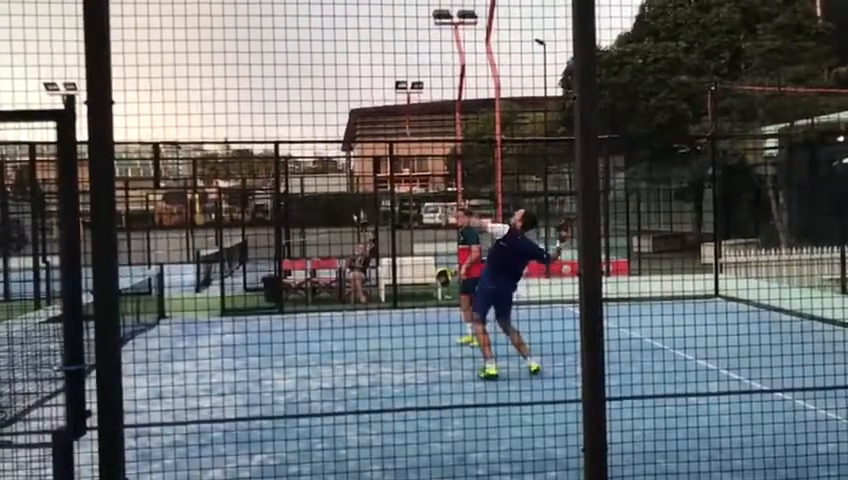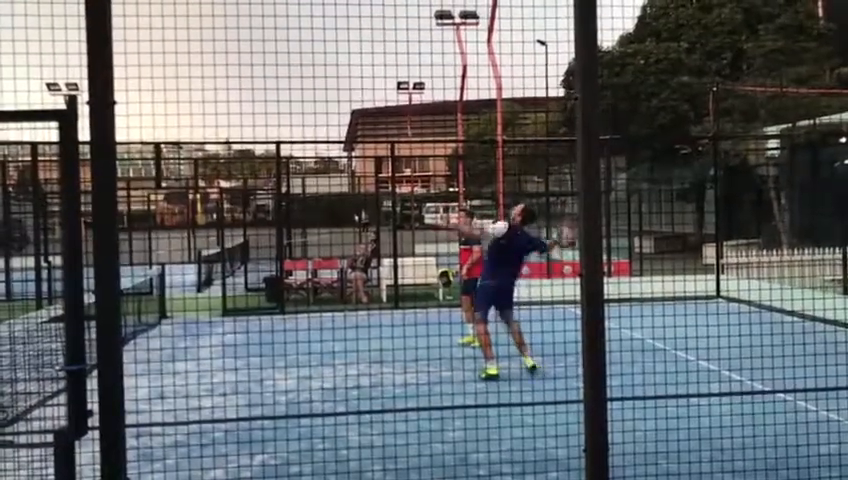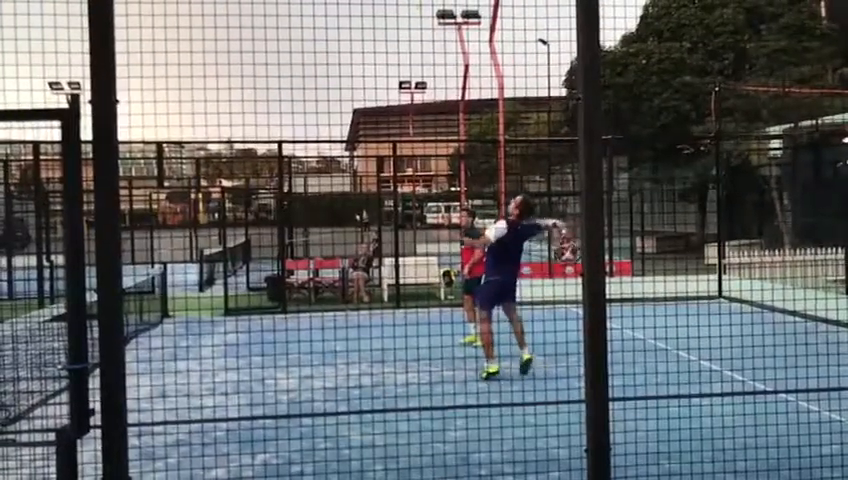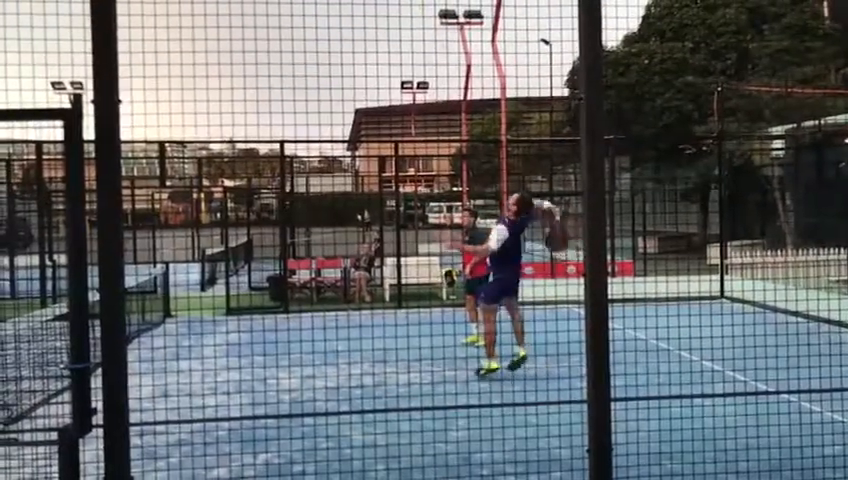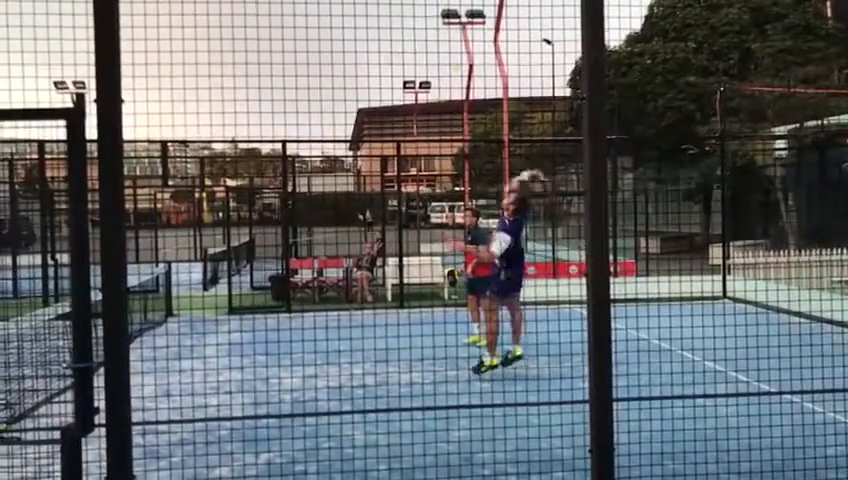
dt=0.3s
person 1, frame 1
left shoulder: (505, 232)
right shoulder: (530, 246)
left elbow: (481, 224)
right elbow: (551, 259)
right wrist: (559, 246)
left hip: (488, 285)
right hip: (507, 289)
left knee: (478, 322)
right knee: (506, 325)
left ankle: (490, 367)
right ankle: (531, 361)
person 1, frame 2
left shoulder: (506, 229)
right shoulder: (529, 240)
left elbow: (479, 233)
right elbow: (547, 247)
left wrist: (458, 226)
left hip: (489, 282)
right hip: (508, 284)
left knee: (480, 322)
right knee: (509, 320)
left ankle: (491, 367)
right ankle: (528, 359)
person 1, frame 3
left shoulder: (504, 226)
right shoulder: (527, 228)
left elbow: (481, 243)
right elbow: (550, 223)
left hip: (493, 278)
right hip: (511, 277)
left knee: (484, 320)
right knee: (512, 314)
left ankle: (491, 365)
right ankle: (525, 353)
person 1, frame 4
left shoulder: (503, 228)
right shoulder: (523, 218)
left elbow: (485, 251)
right elbow: (546, 207)
left wrist: (462, 247)
left hip: (498, 274)
right hip: (512, 272)
left knee: (488, 317)
right knee: (513, 308)
left ankle: (490, 361)
right ankle: (520, 350)
person 1, frame 5
left shoulder: (507, 232)
right shoulder: (516, 216)
left elbow: (489, 256)
right elbow: (514, 186)
left wrist: (466, 248)
right wrist: (529, 175)
left hip: (506, 273)
right hip: (515, 270)
left knee: (491, 312)
right knee: (514, 307)
left ankle: (491, 357)
right ankle: (516, 348)
person 2, frame 1
left shoulder: (471, 233)
right shoulder: (461, 233)
left elbow: (475, 253)
left wrist: (465, 266)
right wrist: (461, 268)
left hip: (475, 274)
right hip: (466, 274)
right knee: (464, 303)
right ankle: (470, 334)
person 2, frame 2
right shoulder: (462, 234)
left elbow: (477, 253)
left wrist: (466, 266)
right wrist: (462, 268)
left hip: (476, 274)
right hip: (467, 274)
right knee: (465, 303)
right ankle: (472, 335)
person 2, frame 3
left shoulder: (475, 233)
right shoulder: (464, 233)
left elbow: (479, 253)
left wrist: (468, 266)
right wrist: (463, 267)
left hip: (477, 274)
right hip: (468, 274)
right knee: (467, 302)
right ankle: (473, 334)
person 2, frame 4
left shoulder: (478, 233)
right shoulder: (466, 233)
left wrist: (470, 266)
right wrist: (464, 266)
left hip: (480, 274)
right hip: (470, 274)
right knee: (469, 302)
right ankle: (475, 334)
person 2, frame 5
left shoulder: (480, 233)
right shoulder: (469, 233)
left wrist: (472, 265)
right wrist: (466, 265)
left hip: (482, 273)
right hip: (472, 273)
right knee: (471, 301)
right ankle: (476, 334)
